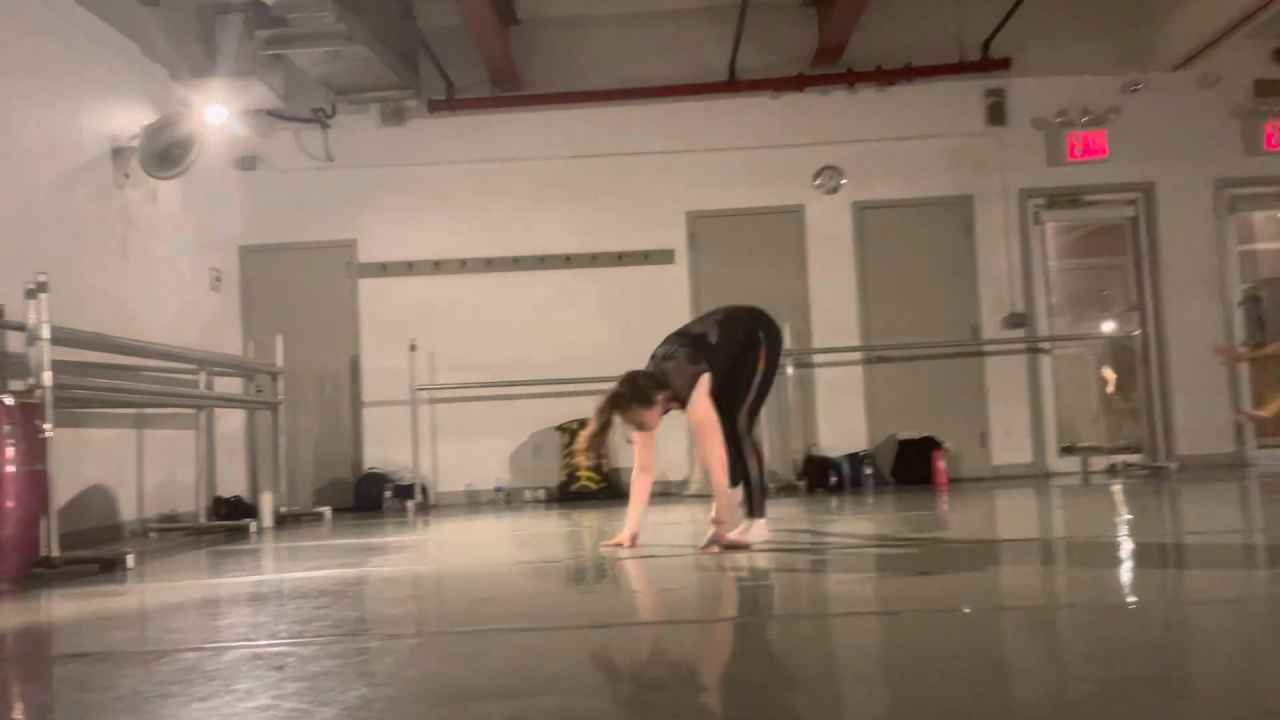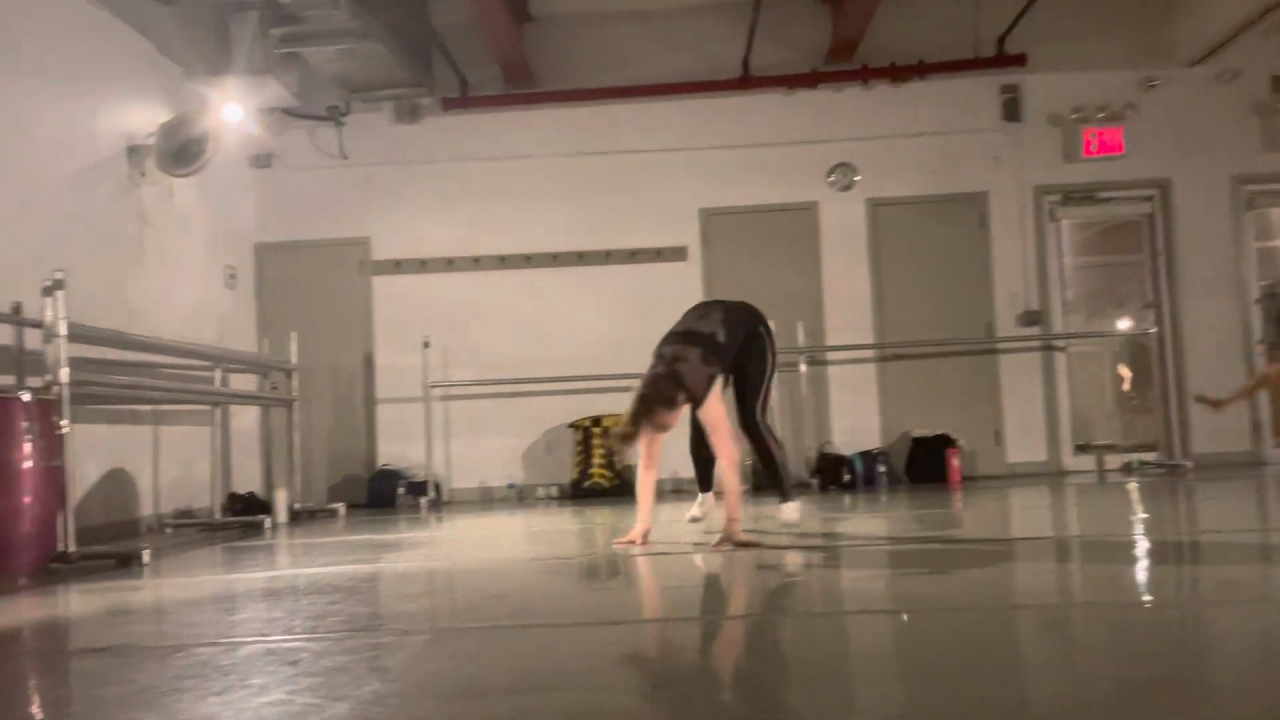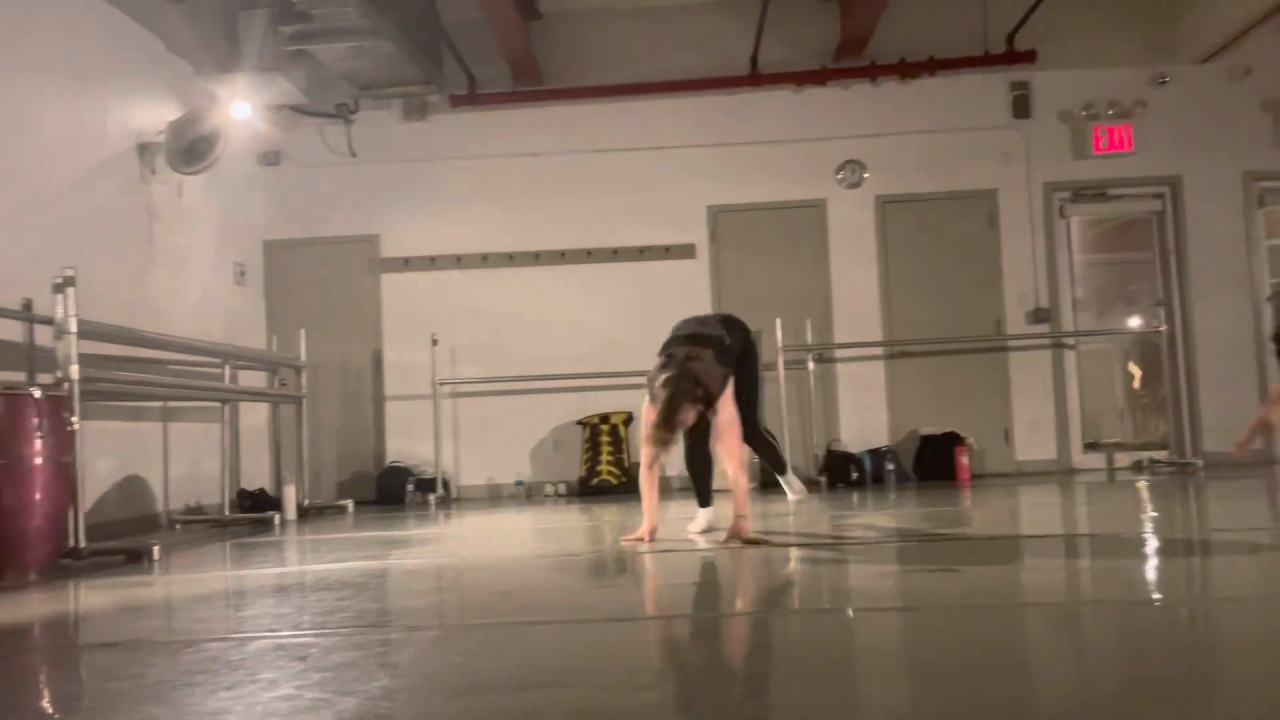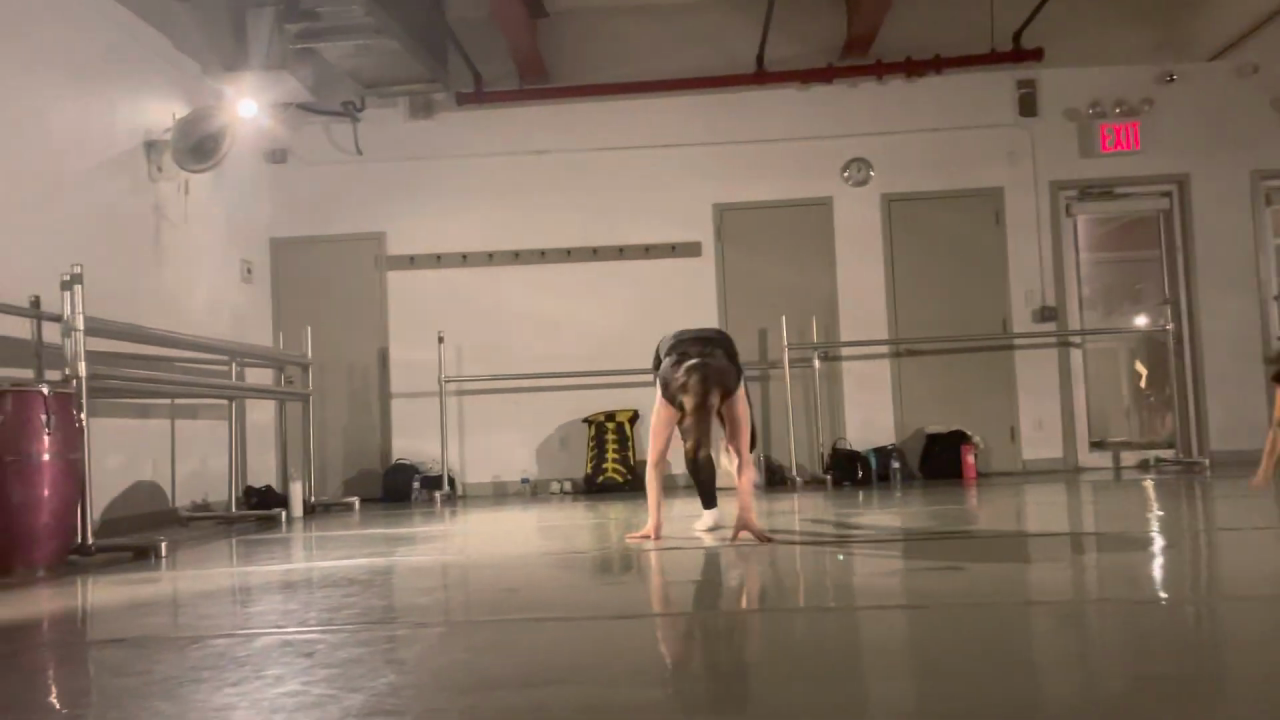
dt=0.1s
person 1, frame 1
left shoulder: (694, 392)
right shoulder: (640, 397)
left elbow: (715, 462)
right elbow: (644, 469)
left wrist: (720, 526)
right wrist: (631, 529)
left hip: (760, 336)
right hip: (720, 332)
left knee: (736, 427)
right knee: (715, 432)
left ankle: (757, 520)
right ankle: (734, 487)
person 1, frame 2
left shoulder: (703, 390)
right shoulder: (655, 396)
left elbow: (727, 460)
right elbow: (647, 465)
left wrist: (733, 523)
right wrist: (642, 525)
left hip: (752, 330)
left knee: (752, 420)
right knee: (701, 429)
left ankle: (788, 502)
right ankle: (705, 494)
person 1, frame 3
left shoulder: (717, 391)
right shoulder: (657, 398)
left elbow: (733, 461)
right elbow: (649, 463)
left wrist: (742, 520)
right wrist: (649, 524)
left knee: (750, 428)
right knee: (696, 439)
left ankle: (785, 473)
right ankle: (705, 509)
person 1, frame 4
left shoulder: (729, 383)
right shoulder: (670, 393)
left elbow: (743, 452)
right elbow: (656, 461)
left wrist: (747, 514)
right wrist: (654, 521)
left knee: (743, 438)
right knee: (693, 441)
right ankle: (709, 510)
